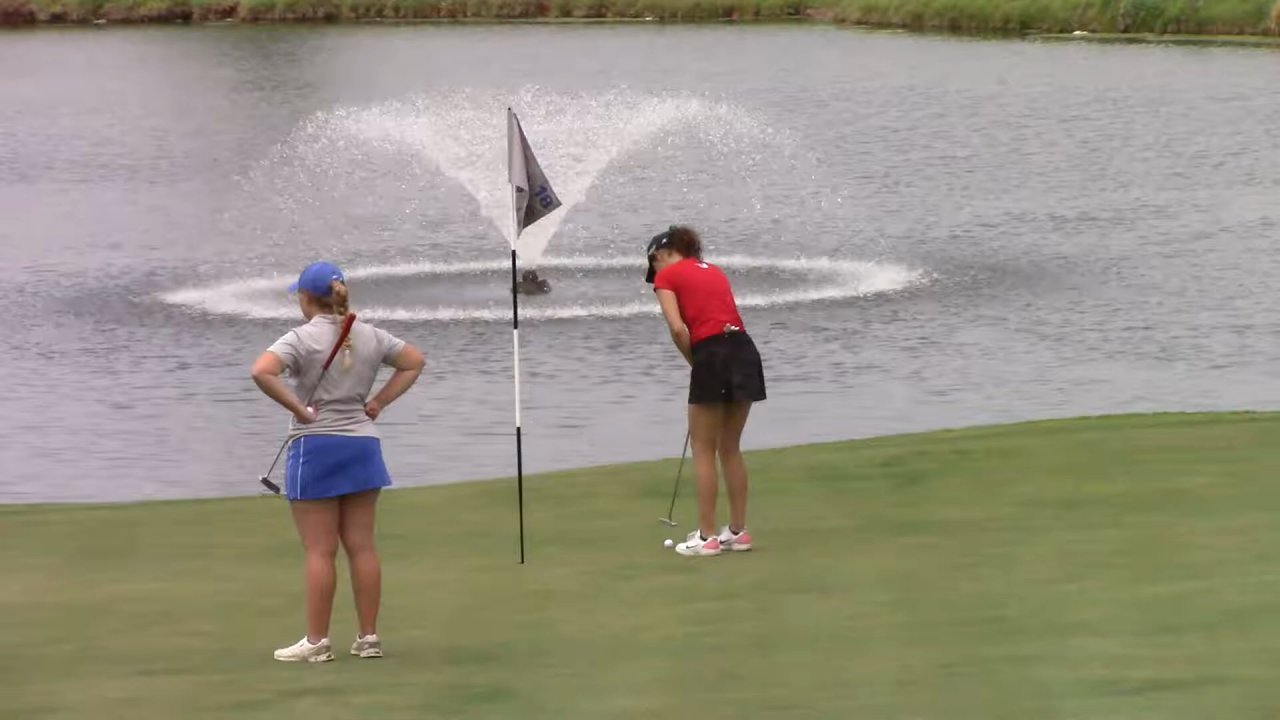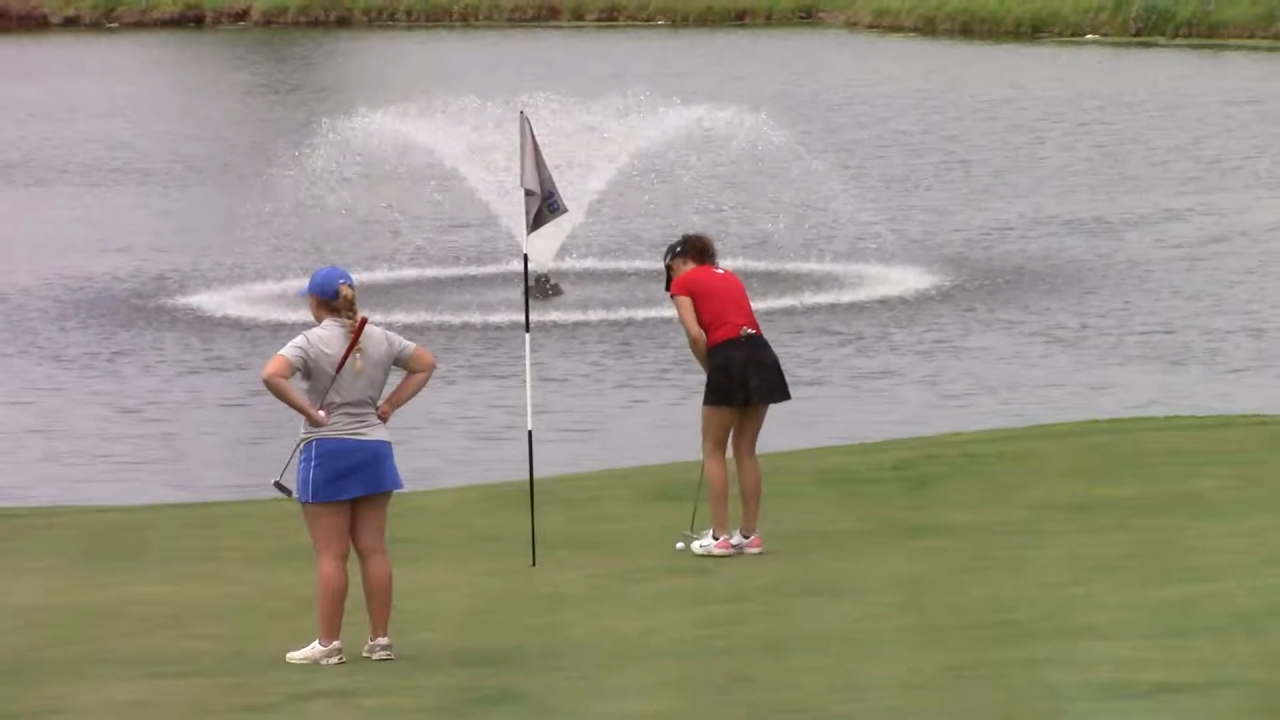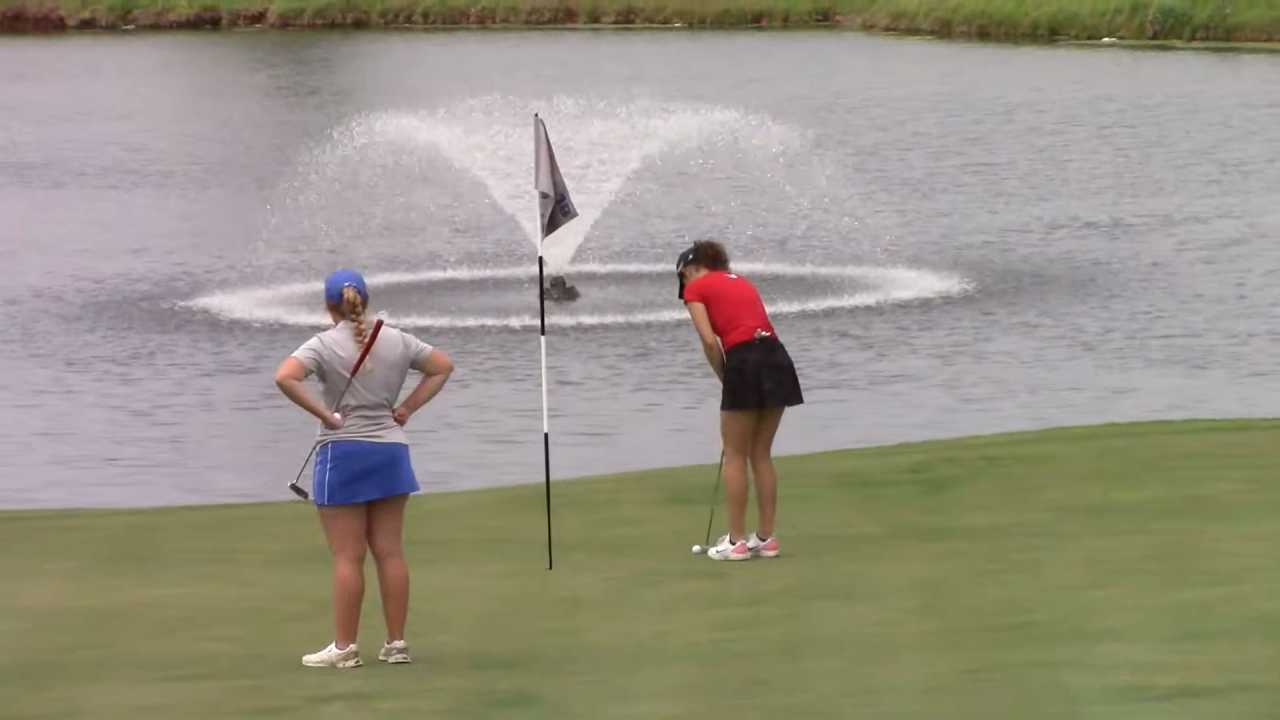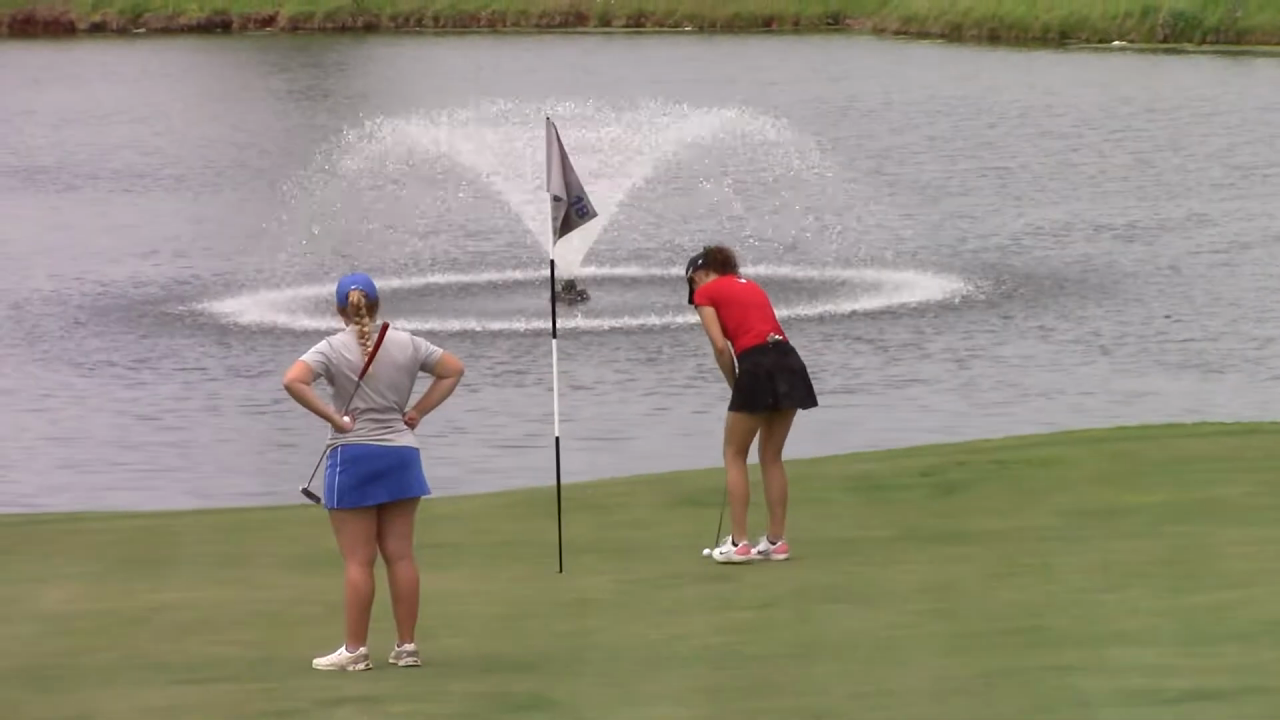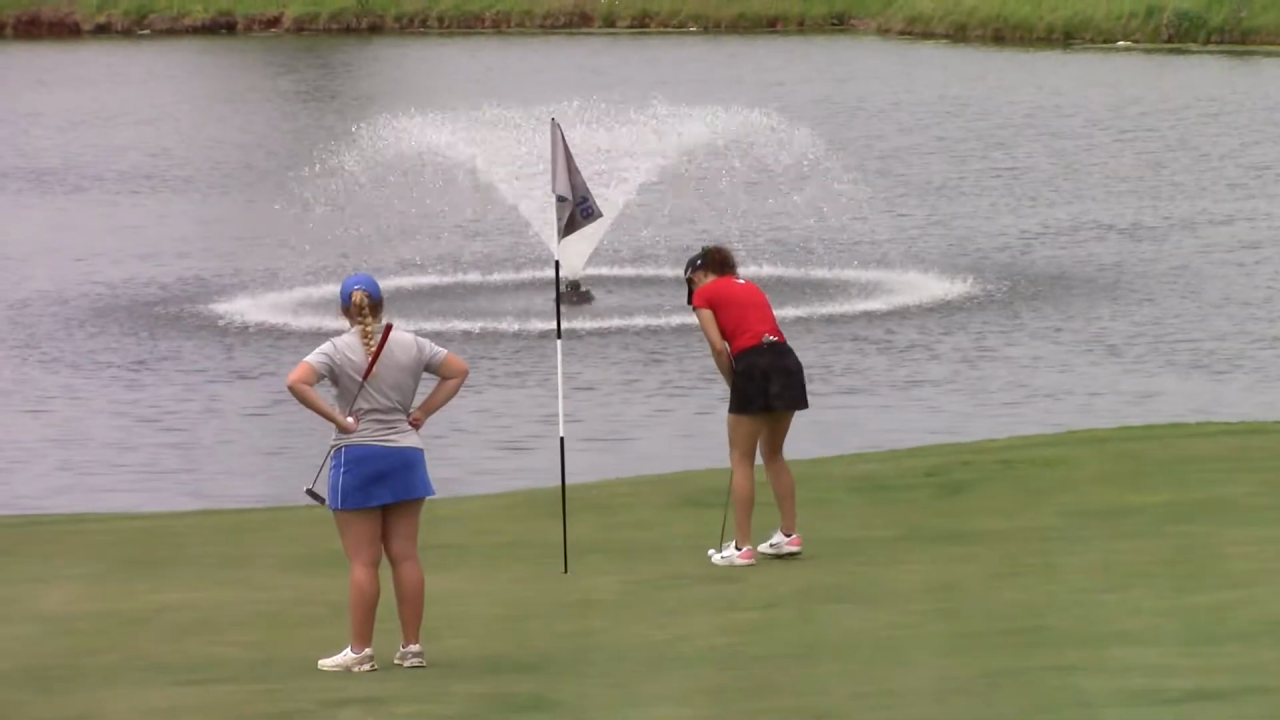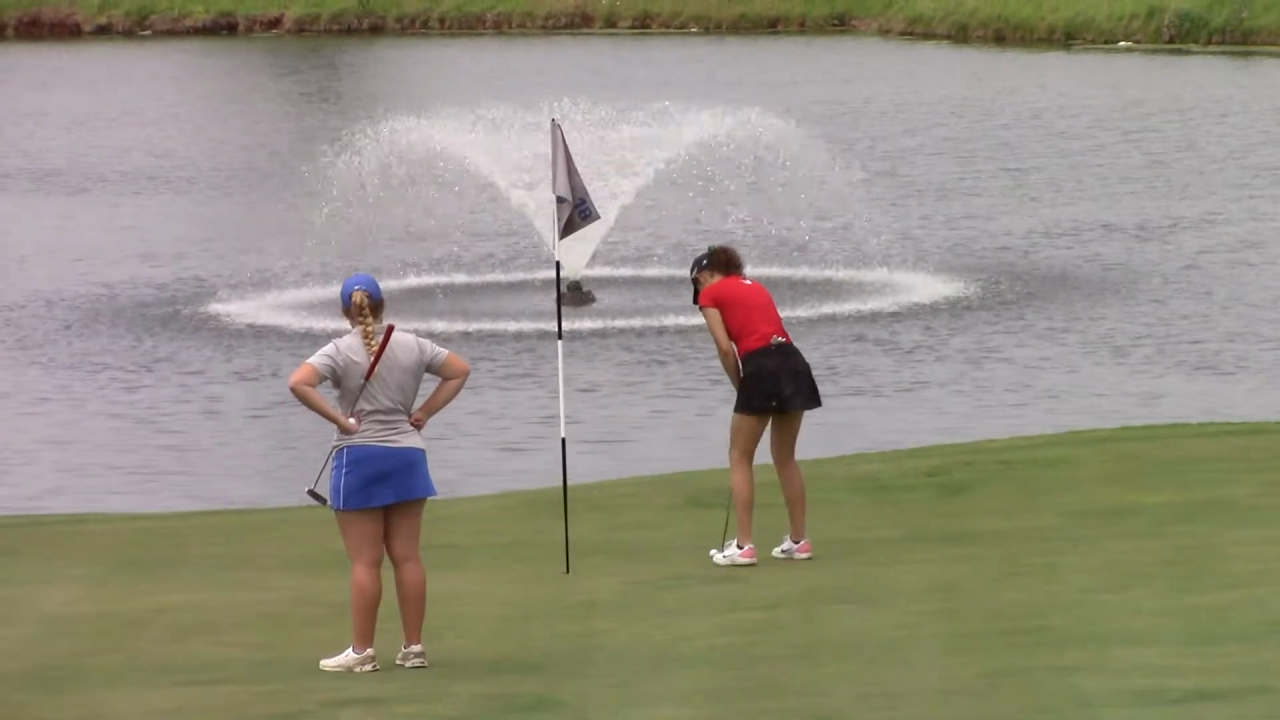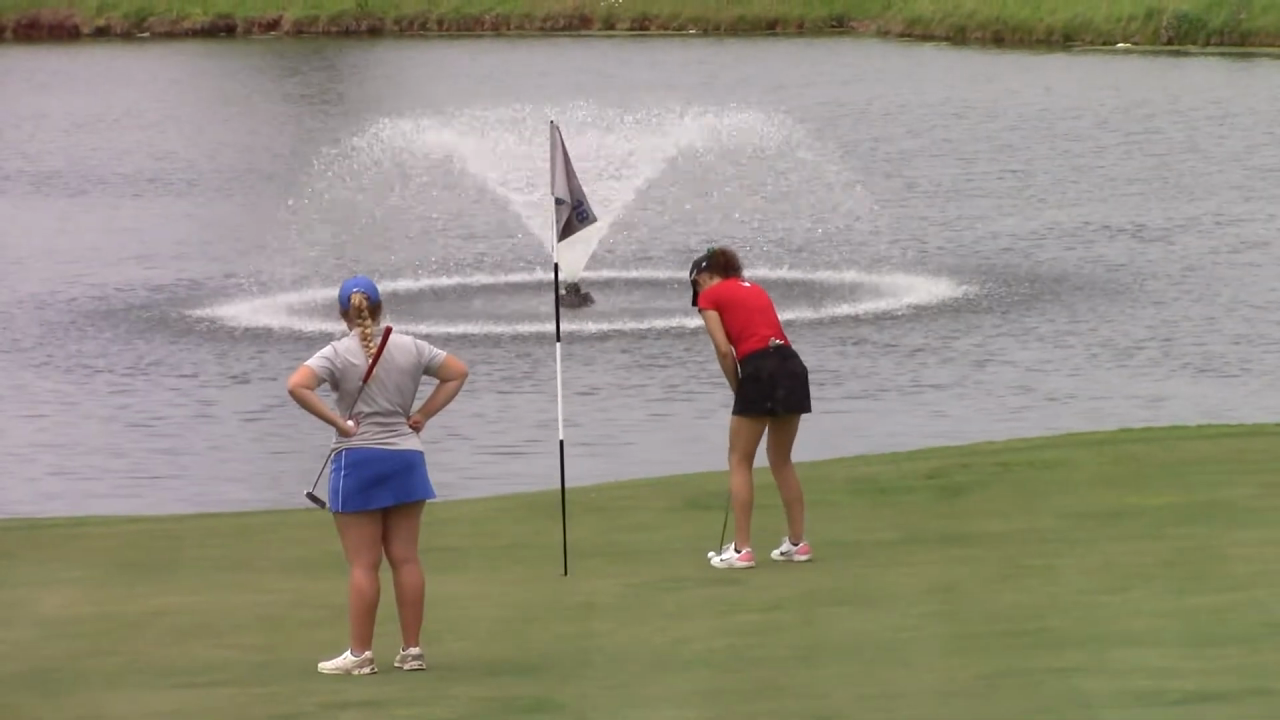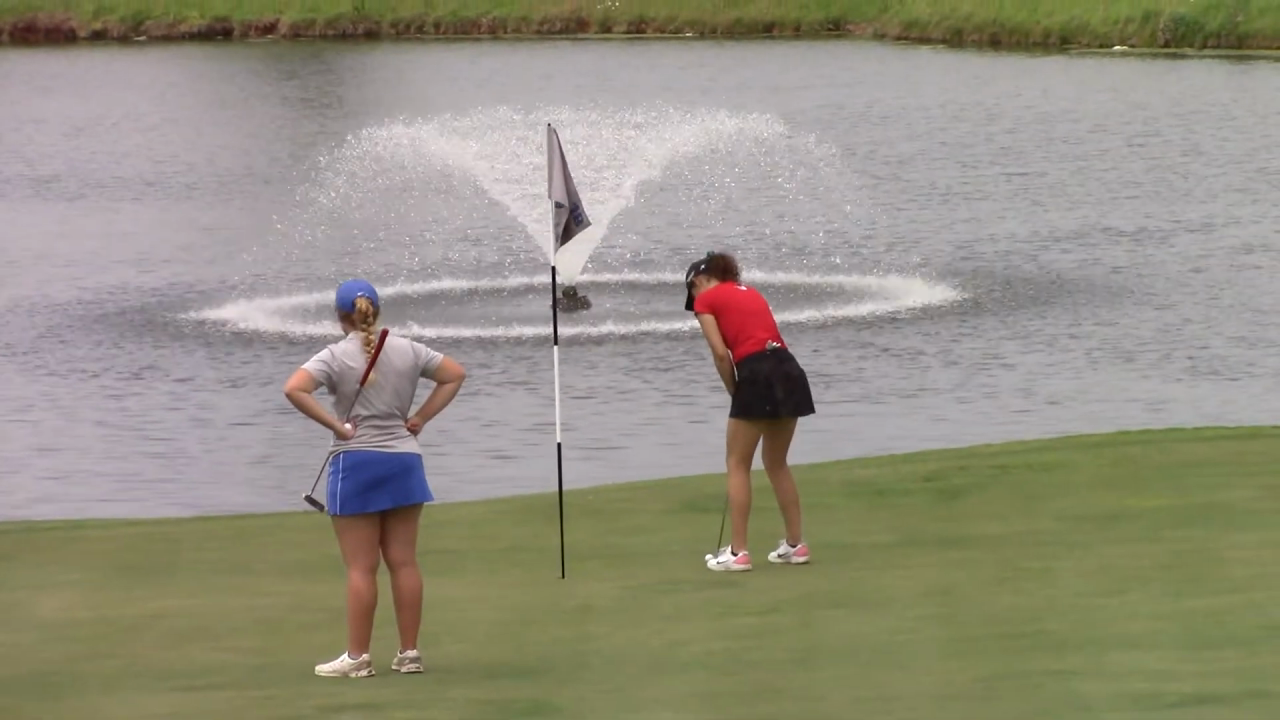
dt=0.3s
person 1, frame 1
left shoulder: (301, 338)
right shoulder: (370, 335)
left elbow: (261, 372)
right elbow: (415, 361)
left wrist: (297, 409)
right wrist: (379, 402)
left hip: (316, 448)
right hip: (362, 447)
left knee: (319, 552)
right knee: (361, 546)
left ankle: (317, 642)
right ankle: (368, 637)
person 1, frame 2
left shoulder: (311, 341)
right shoulder: (380, 338)
left elbow: (271, 375)
right elbow: (426, 363)
left wrist: (309, 413)
right wrist: (390, 405)
left hip: (328, 452)
right hip: (374, 450)
left knee: (331, 554)
right knee: (373, 549)
left ankle: (328, 644)
right ankle: (380, 639)
person 1, frame 3
left shoulder: (325, 344)
right shoulder: (396, 340)
left elbow: (284, 377)
right elbow: (443, 366)
left wrist: (324, 415)
right wrist: (408, 407)
left hip: (344, 454)
right hip: (390, 452)
left knee: (347, 557)
right knee: (389, 552)
left ankle: (345, 647)
right ankle: (396, 643)
person 1, frame 4
left shoulder: (333, 348)
right shoulder: (407, 343)
left elbow: (292, 380)
right elbow: (454, 369)
left wrist: (333, 418)
right wrist: (419, 410)
left hip: (354, 458)
right hip: (401, 455)
left knee: (358, 561)
right knee: (400, 555)
left ankle: (355, 650)
right ankle: (407, 646)
person 1, frame 5
left shoulder: (337, 349)
right shoulder: (411, 344)
left elbow: (296, 382)
right elbow: (459, 370)
left wrist: (336, 419)
right wrist: (424, 412)
left hip: (358, 458)
right hip: (406, 456)
left knee: (363, 562)
right knee: (405, 556)
left ankle: (360, 651)
right ankle: (412, 647)
person 1, frame 6
left shoulder: (339, 351)
right shoulder: (413, 345)
left elbow: (298, 383)
right elbow: (460, 371)
left wrist: (340, 421)
right wrist: (425, 413)
left hip: (360, 459)
right hip: (407, 458)
left knee: (365, 562)
right knee: (407, 557)
left ankle: (362, 652)
right ankle: (414, 647)
person 1, frame 7
left shoulder: (337, 353)
right shoulder: (410, 347)
left elbow: (296, 386)
right elbow: (459, 372)
left wrist: (338, 423)
right wrist: (424, 414)
left hip: (359, 461)
right hip: (406, 460)
left knee: (363, 565)
right knee: (405, 560)
left ankle: (360, 654)
right ankle: (412, 650)
person 1, frame 8
left shoulder: (335, 356)
right shoulder: (407, 350)
left elbow: (293, 389)
right elbow: (456, 374)
left wrist: (336, 426)
right wrist: (422, 418)
left hip: (356, 464)
right hip: (404, 462)
left knee: (361, 568)
right knee: (404, 562)
left ankle: (358, 656)
right ankle: (409, 652)
person 2, frame 1
left shoulder: (666, 275)
right shoulder: (714, 270)
left elbow: (678, 328)
left wrist: (695, 363)
right wrist: (701, 360)
left hip: (713, 357)
right hip: (744, 352)
left knee: (703, 451)
right knee: (730, 448)
left ankle: (707, 536)
right ankle: (738, 531)
person 2, frame 2
left shoulder: (682, 282)
right shoulder: (729, 276)
left elbow: (695, 335)
left wrist: (710, 370)
right wrist: (717, 367)
left hip: (729, 360)
right hip: (762, 356)
left knee: (714, 451)
right knee: (746, 451)
left ankle: (719, 535)
right ankle: (749, 535)
person 2, frame 3
left shoulder: (695, 288)
right shoulder: (741, 281)
left elbow: (710, 342)
left wrist: (724, 379)
right wrist: (731, 378)
left hip: (745, 363)
right hip: (777, 359)
left knee: (735, 456)
right knee: (761, 454)
left ankle: (736, 541)
right ankle: (766, 538)
person 2, frame 4
left shoulder: (705, 293)
right shoulder: (750, 286)
left elbow: (721, 346)
left wrist: (734, 385)
right wrist: (741, 383)
left hip: (758, 367)
right hip: (789, 363)
left knee: (734, 456)
right knee: (771, 457)
left ankle: (739, 541)
right ankle: (776, 541)
person 2, frame 5
left shoulder: (703, 294)
right shoulder: (749, 286)
left elbow: (719, 348)
left wrist: (733, 385)
right wrist: (739, 384)
left hip: (754, 367)
right hip: (786, 362)
left knee: (741, 460)
right knee: (773, 454)
left ankle: (741, 547)
right ankle: (789, 534)
person 2, frame 6
left shoulder: (709, 294)
right shoulder: (755, 286)
left elbow: (725, 348)
left wrist: (739, 386)
right wrist: (746, 384)
left hip: (762, 370)
right hip: (793, 364)
left knee: (740, 459)
right knee: (784, 458)
left ankle: (743, 545)
right ankle: (798, 541)
person 2, frame 7
left shoulder: (709, 296)
right shoulder: (754, 288)
left elbow: (725, 351)
left wrist: (737, 388)
right wrist: (744, 389)
left hip: (760, 371)
right hip: (791, 367)
left knee: (739, 462)
right knee: (781, 461)
left ankle: (741, 549)
right ankle: (797, 542)
person 2, frame 8
left shoulder: (705, 299)
right shoulder: (750, 292)
left elbow: (721, 354)
left wrist: (734, 392)
right wrist: (741, 391)
left hip: (757, 375)
right hip: (789, 370)
left knee: (737, 465)
right knee: (776, 463)
left ankle: (738, 552)
right ankle: (795, 544)
